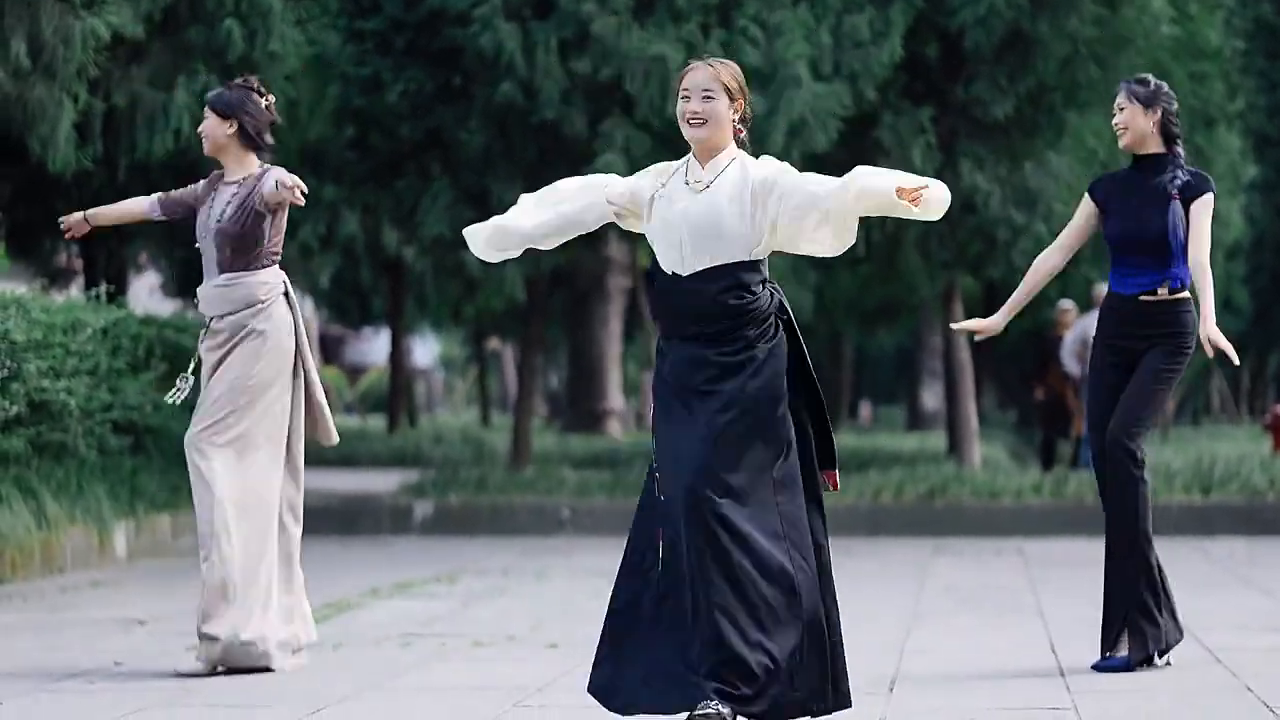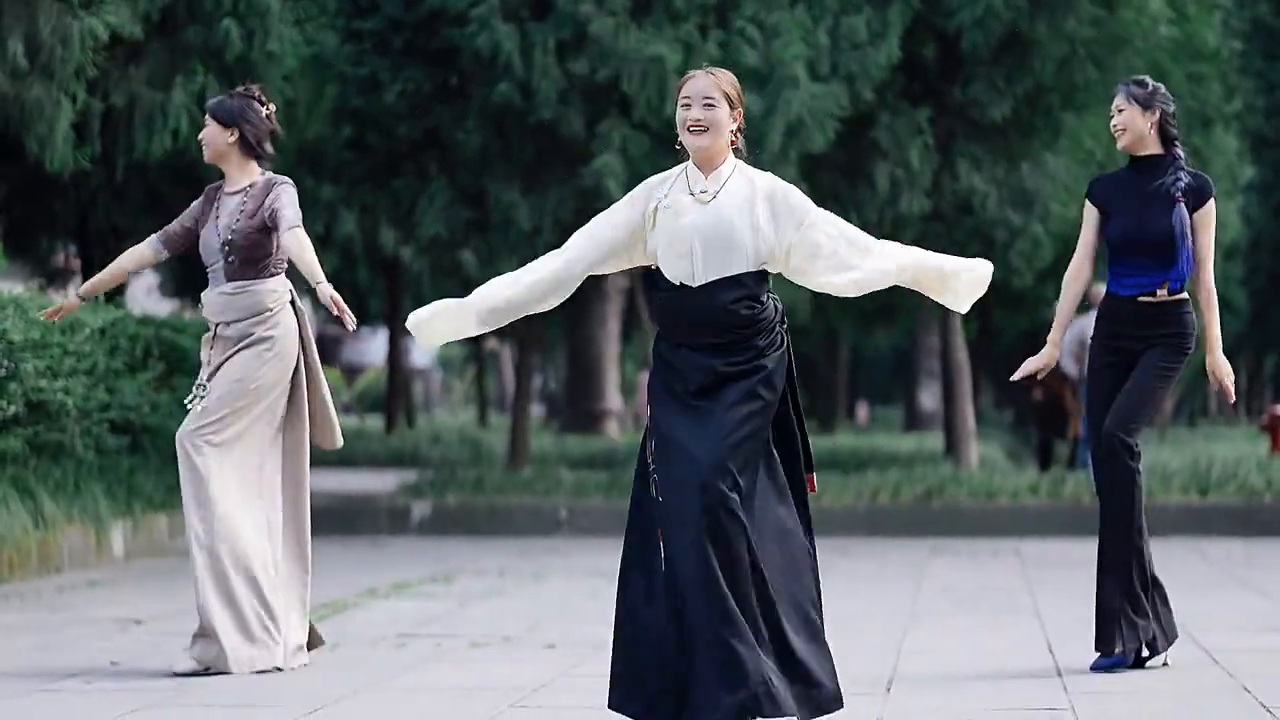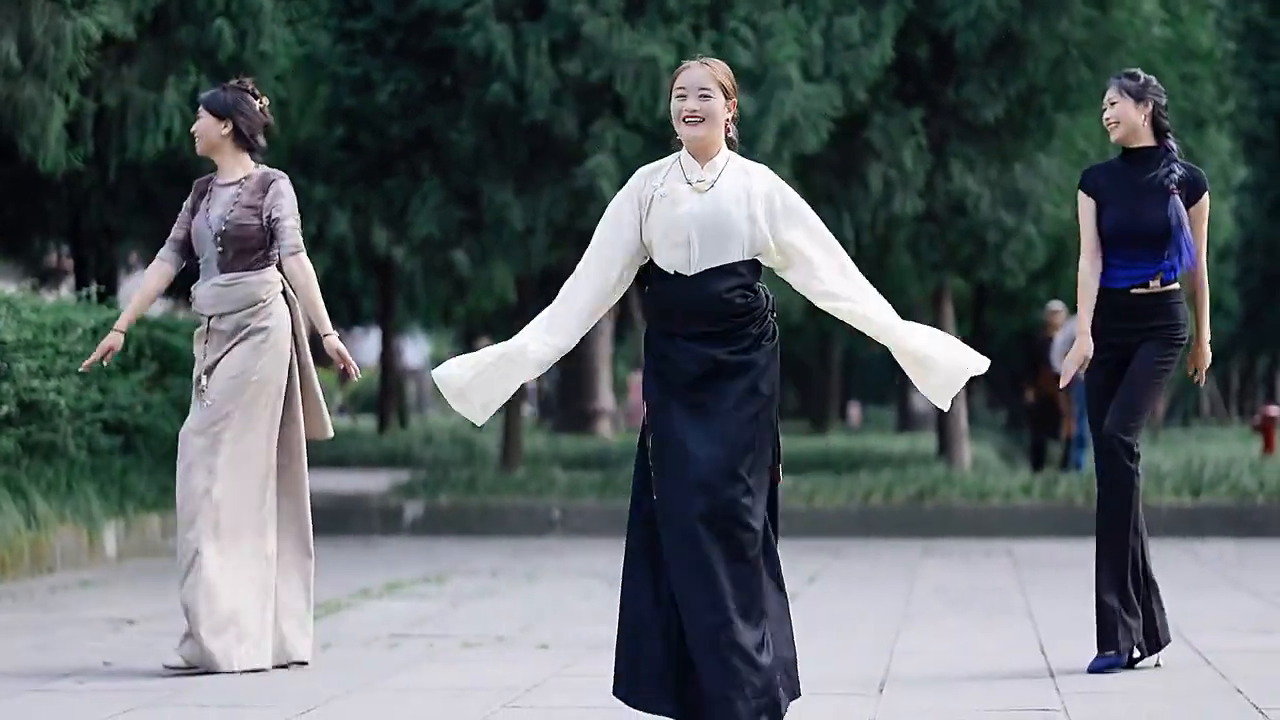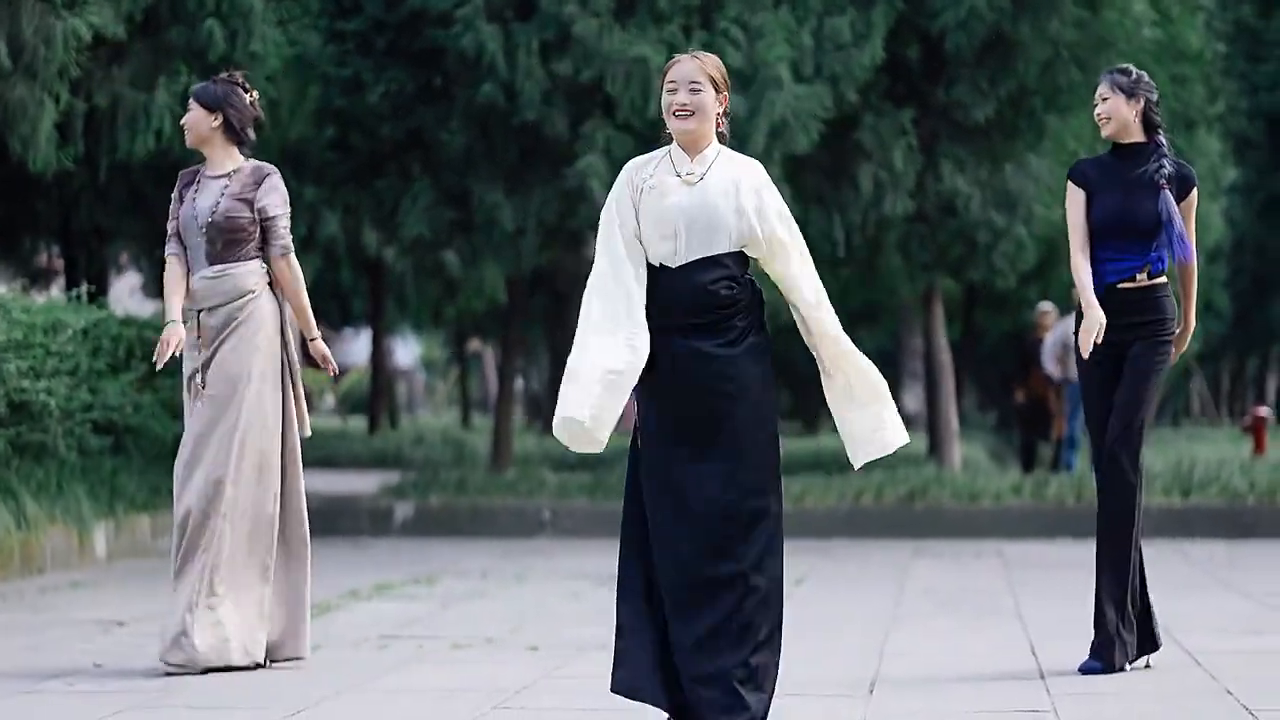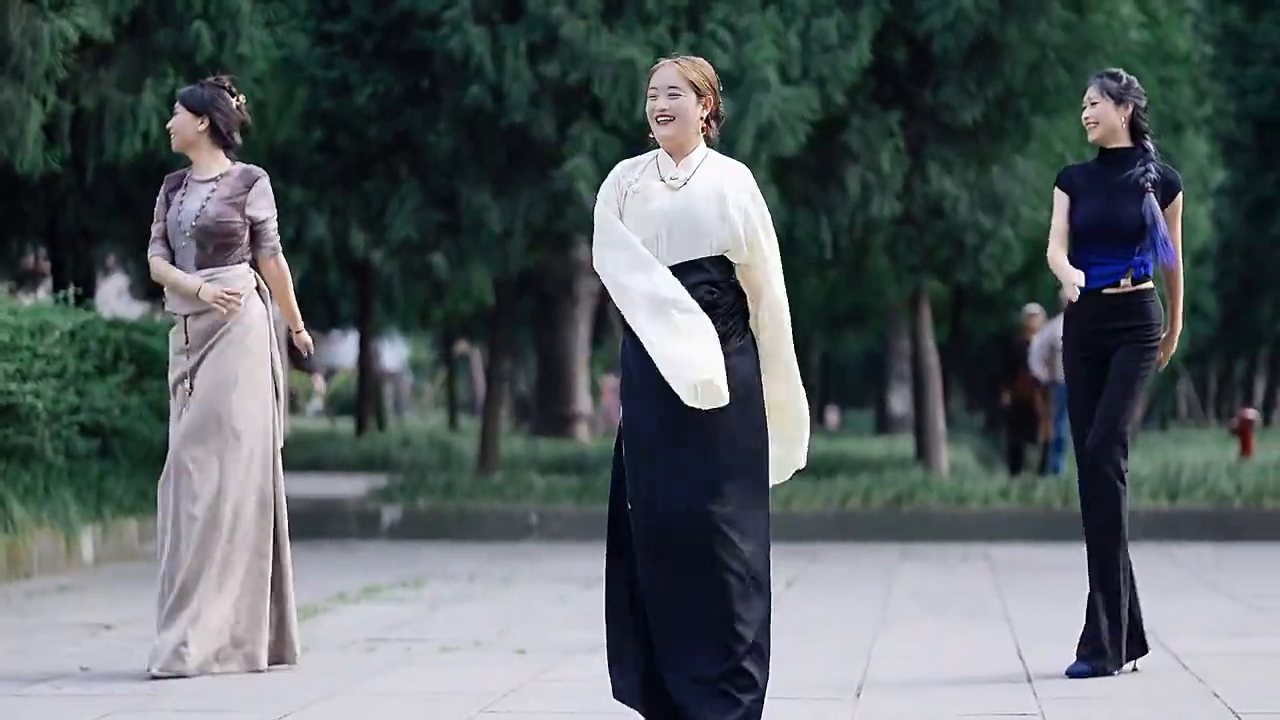
dt=0.1s
person 1, frame 1
left shoulder: (763, 178)
right shoulder: (656, 184)
left elbow: (835, 199)
right elbow: (588, 200)
left wrist: (897, 188)
right wrist: (511, 226)
left hip: (747, 358)
right hip: (683, 363)
left knee: (707, 494)
right knee: (685, 509)
person 1, frame 2
left shoulder: (764, 193)
right shoulder: (654, 195)
left elbow: (843, 249)
right elbow: (574, 258)
left wrist: (929, 267)
right wrist: (475, 307)
left hip: (745, 366)
right hip: (680, 368)
left knee: (715, 498)
right knee: (683, 513)
person 1, frame 3
left shoulder: (759, 184)
right shoulder: (646, 186)
left elbow: (822, 266)
right elbow: (596, 279)
left wrist: (897, 332)
right wrist: (526, 352)
left hip: (741, 358)
right hip: (672, 359)
left knee: (727, 501)
right knee: (675, 509)
person 1, frame 4
left shoulder: (747, 176)
right shoulder: (637, 177)
left elbow: (794, 271)
right elbow: (614, 274)
left wrist: (839, 358)
right wrist: (596, 375)
left hip: (733, 352)
right hip: (665, 356)
left knee: (733, 503)
right knee: (670, 506)
person 1, frame 5
left shoulder: (733, 181)
right shoulder: (624, 182)
left elbow: (766, 287)
right elbow: (619, 264)
left wrist: (776, 383)
right wrist: (677, 336)
left hip: (723, 360)
right hip: (651, 359)
left knee: (715, 516)
right knee: (652, 514)
person 2, frame 1
left shoulder: (1194, 184)
right shoulder: (1108, 186)
left elbow: (1198, 257)
right elbow: (1057, 253)
left wrist: (1209, 319)
right wrist: (1003, 316)
left hip: (1167, 331)
right hip: (1114, 330)
left knee: (1121, 448)
right knee: (1109, 460)
left ankle: (1141, 628)
right ankle: (1149, 622)
person 2, frame 2
left shoulder: (1194, 186)
right shoulder: (1105, 188)
left elbow: (1204, 270)
right elbow: (1080, 266)
left wrist: (1213, 348)
right wrist: (1053, 342)
left hip: (1167, 333)
right hip: (1113, 330)
left knee: (1117, 441)
right knee: (1106, 460)
left ankle: (1128, 626)
right ankle: (1148, 620)
person 2, frame 3
left shoulder: (1187, 179)
right shoulder: (1095, 179)
left elbow: (1197, 264)
right elbow: (1088, 261)
left wrist: (1202, 335)
right wrist: (1083, 333)
left hip: (1161, 323)
right hip: (1106, 324)
left knee: (1118, 440)
right knee: (1108, 456)
left ankle: (1121, 632)
right ankle: (1140, 626)
person 2, frame 4
left shoulder: (1176, 174)
right shoulder: (1085, 173)
left elbow: (1186, 255)
right elbow: (1078, 250)
left wrist: (1187, 319)
right wrist: (1089, 309)
left hip: (1149, 318)
right hip: (1099, 319)
left knee: (1121, 446)
right knee: (1107, 460)
left ankle: (1115, 635)
right ankle: (1132, 629)
person 2, frame 5
left shoulder: (1162, 179)
right shoulder: (1072, 179)
left elbow: (1173, 259)
right elbow: (1058, 244)
left wrist: (1173, 322)
right wrist: (1066, 273)
left hip: (1135, 324)
right hip: (1084, 326)
left knee: (1104, 451)
right knee: (1091, 457)
left ankle: (1106, 640)
right ankle: (1121, 633)
person 3, frame 1
left shoulder: (271, 180)
right shoulder: (213, 187)
left elbow: (288, 194)
right elbow: (156, 207)
left wrist: (292, 190)
right wrist: (93, 216)
left hip: (262, 332)
right hip: (224, 337)
left knee: (217, 455)
right knee: (248, 477)
left ankle: (246, 630)
right ankle: (272, 627)
person 3, frame 2
left shoulder: (278, 191)
right shoulder: (213, 199)
left elbow: (297, 237)
right elbow: (155, 248)
left wrist: (323, 285)
right wrist: (83, 293)
left hip: (267, 336)
right hip: (228, 341)
left knee: (204, 447)
right knee: (253, 481)
left ankle: (241, 637)
right ankle: (272, 631)
person 3, frame 3
left shoulder: (273, 185)
right shoulder: (203, 191)
left elbow: (293, 259)
right elbow: (165, 263)
left wrist: (326, 333)
right wrist: (119, 328)
left hip: (264, 329)
right hip: (218, 335)
left knee: (216, 455)
right knee: (251, 474)
left ankle: (226, 631)
right ankle: (272, 626)
person 3, frame 4
left shoulder: (264, 177)
right shoulder: (187, 183)
left elbow: (282, 257)
right elbow: (175, 259)
left wrist: (312, 333)
right wrist: (173, 323)
left hip: (253, 324)
right hip: (206, 330)
left knee: (232, 461)
right knee: (215, 463)
left ankle: (219, 630)
right ankle: (261, 623)
person 3, frame 5
left shoulder: (250, 181)
right shoulder: (173, 186)
left elbow: (269, 259)
right elbow: (156, 264)
left wrist: (296, 328)
right wrist: (196, 287)
left hip: (238, 330)
right hip: (191, 334)
left knee: (225, 471)
right knee: (207, 472)
left ankle: (217, 636)
right ankle: (245, 634)
